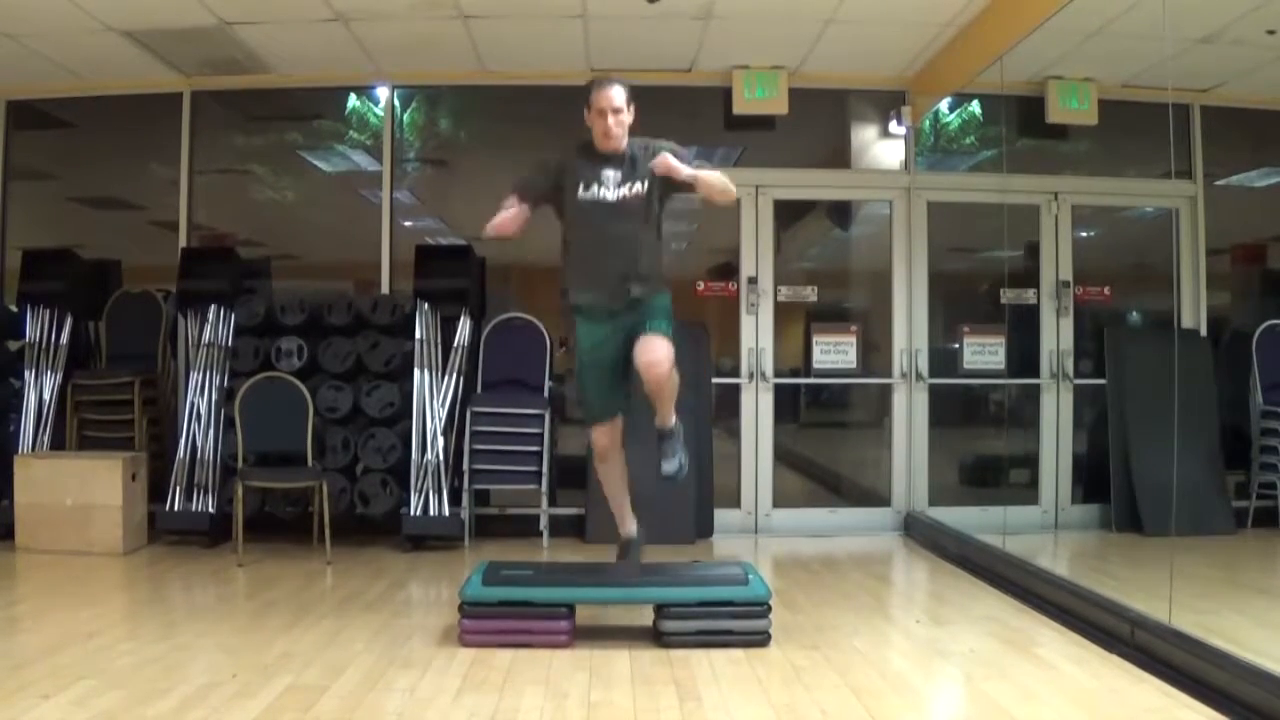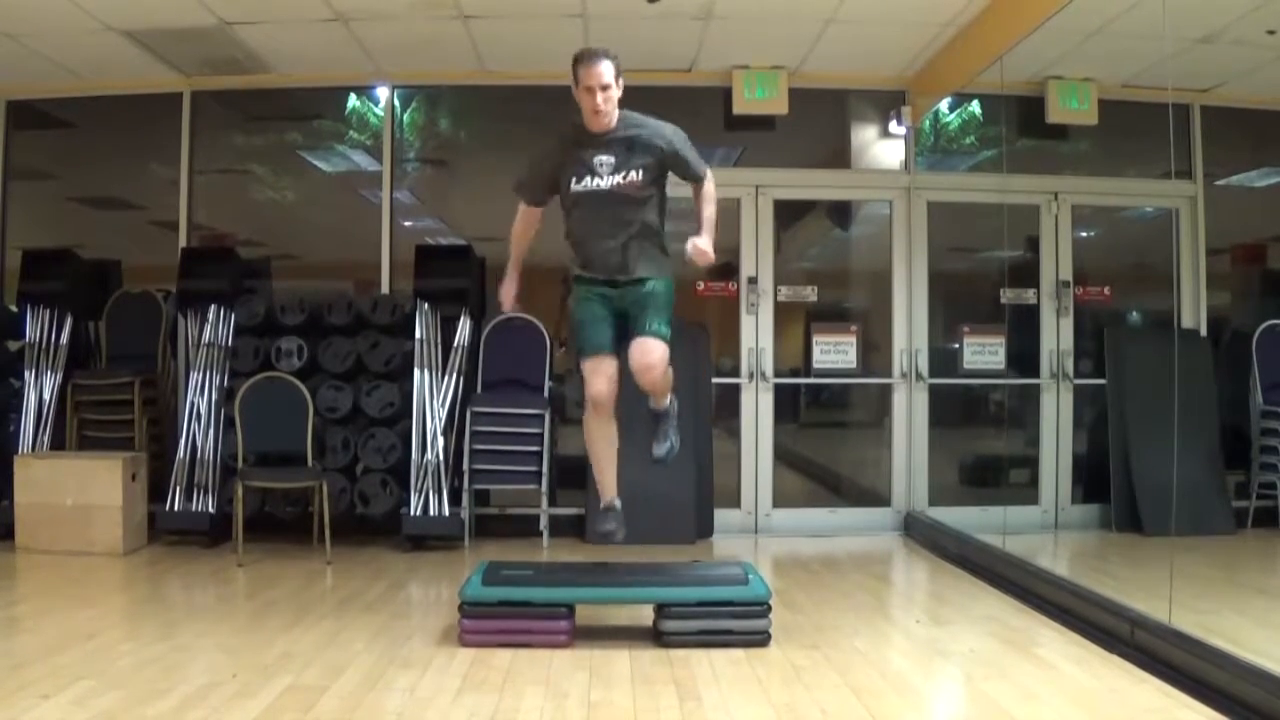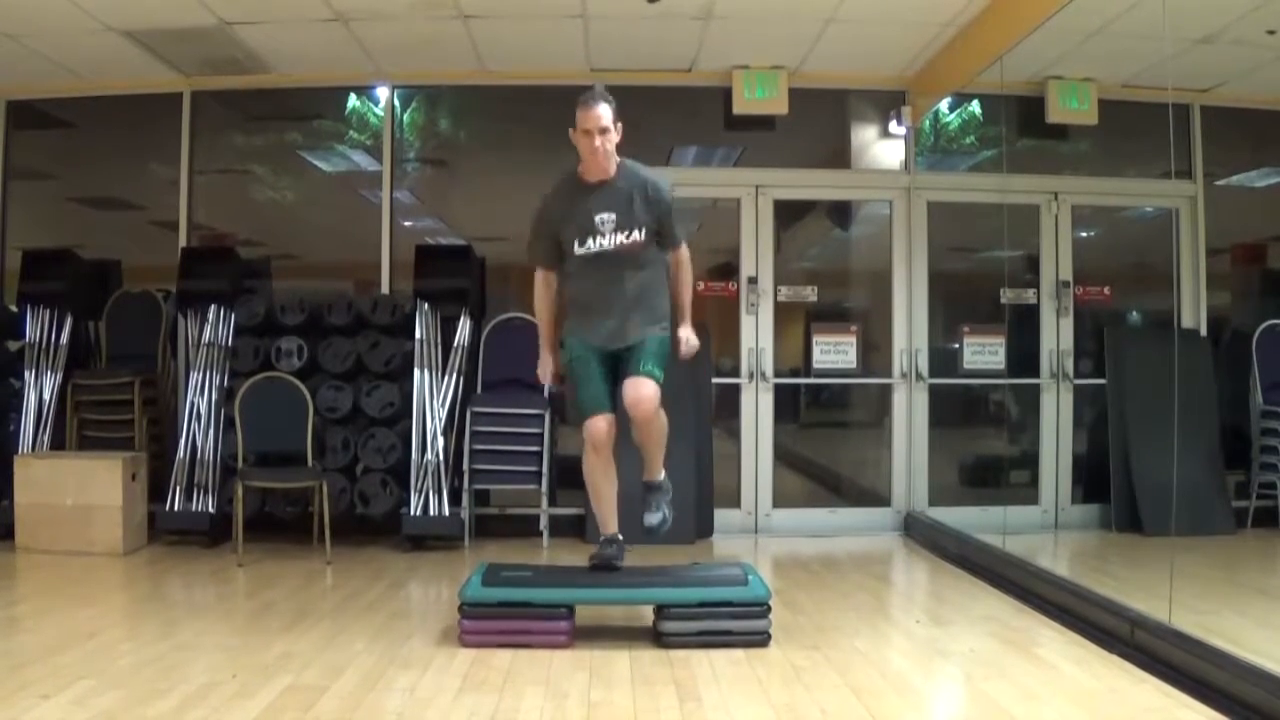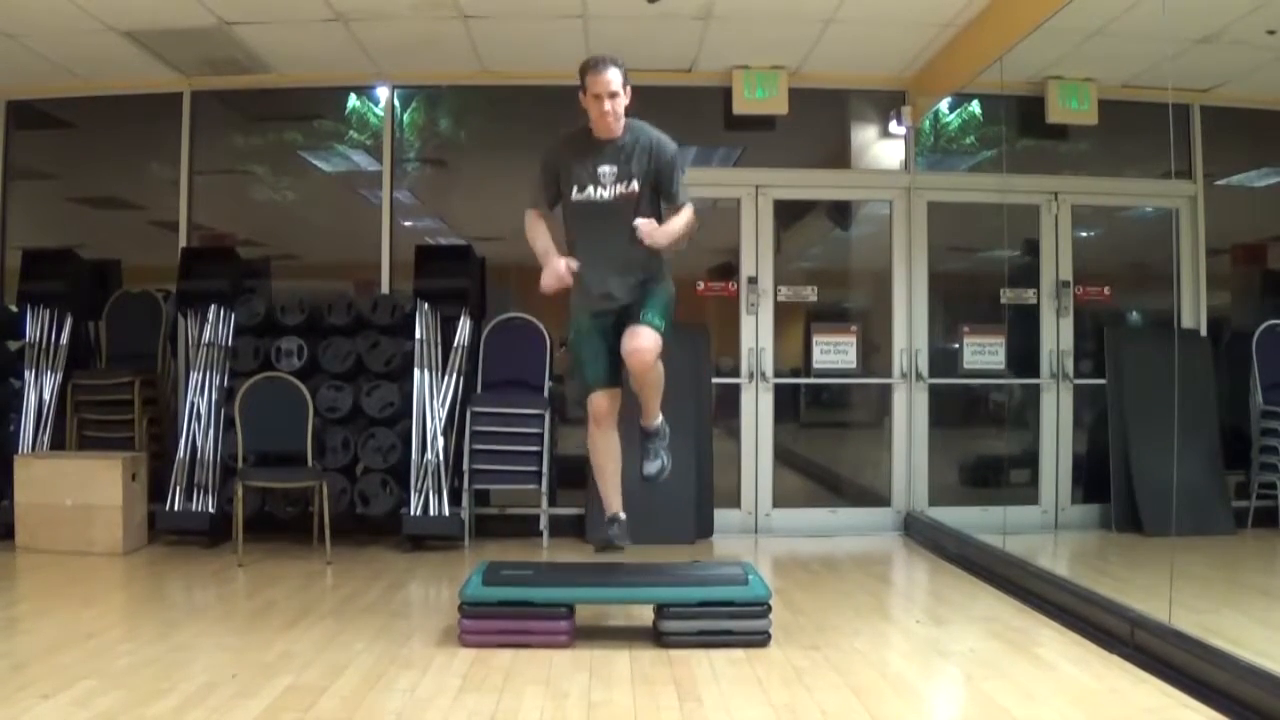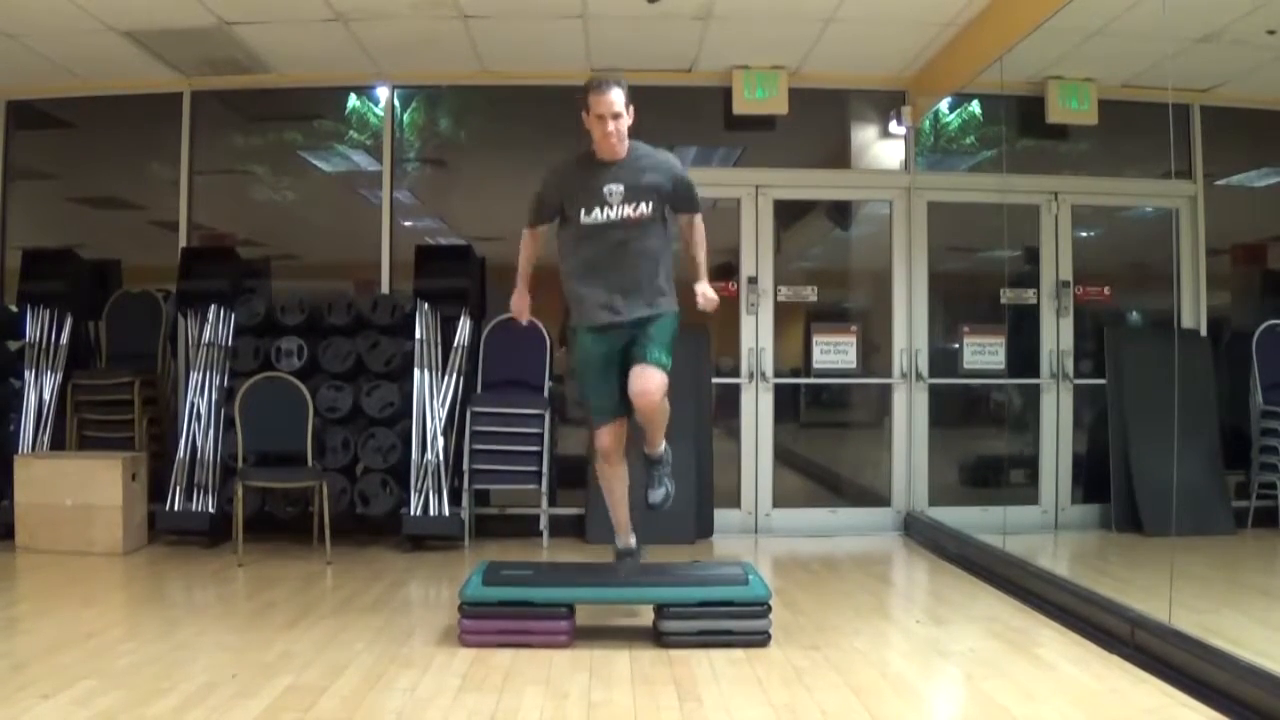
dt=0.2s
person 1, frame 1
left shoulder: (658, 156)
right shoulder: (564, 164)
left elbow: (726, 194)
right elbow: (512, 210)
left wrist: (687, 172)
right wrist: (504, 219)
left hip: (645, 300)
right hip: (591, 313)
left knee: (655, 363)
right knee: (603, 439)
left ankle: (668, 427)
right ankle: (627, 529)
person 1, frame 2
left shoulder: (657, 136)
right shoulder: (560, 151)
left elbow: (703, 178)
right elbow: (529, 209)
left wrist: (705, 235)
right wrist: (512, 275)
left hip: (647, 276)
right hip: (592, 284)
left knee: (648, 366)
right knee: (598, 393)
left ankle: (663, 406)
right ankle: (609, 505)
person 1, frame 3
left shoulder: (650, 188)
right shoulder: (557, 204)
left elbow: (677, 256)
right elbow: (545, 279)
left wrist: (685, 323)
right wrist: (546, 350)
left hip: (645, 326)
right hip: (586, 336)
left knee: (641, 401)
right knee: (597, 434)
left ankle: (655, 478)
right ankle: (609, 537)
person 1, frame 4
left shoulder: (657, 146)
right shoulder: (562, 154)
left elbow: (685, 211)
right elbow: (535, 215)
left wrist: (664, 233)
right wrist: (550, 259)
left hip: (646, 285)
right hip: (589, 297)
left knee: (640, 352)
right knee: (600, 409)
left ankle: (653, 426)
right ankle: (614, 516)
person 1, frame 5
left shoulder: (664, 169)
right shoulder: (565, 177)
left elbow: (692, 217)
right elbow: (534, 227)
left wrist: (701, 279)
right wrist: (521, 287)
left hip: (652, 311)
right hip: (594, 321)
left knee: (647, 393)
right knee: (607, 442)
left ankle: (657, 452)
right ankle: (625, 542)
